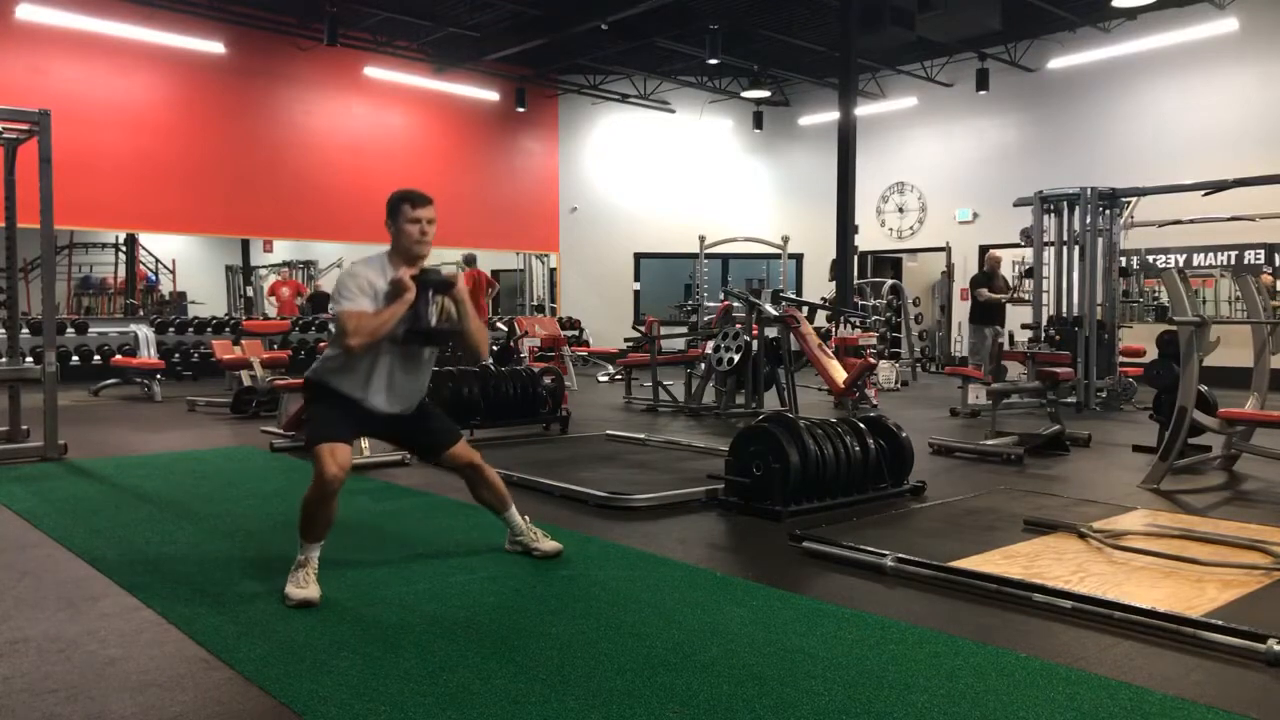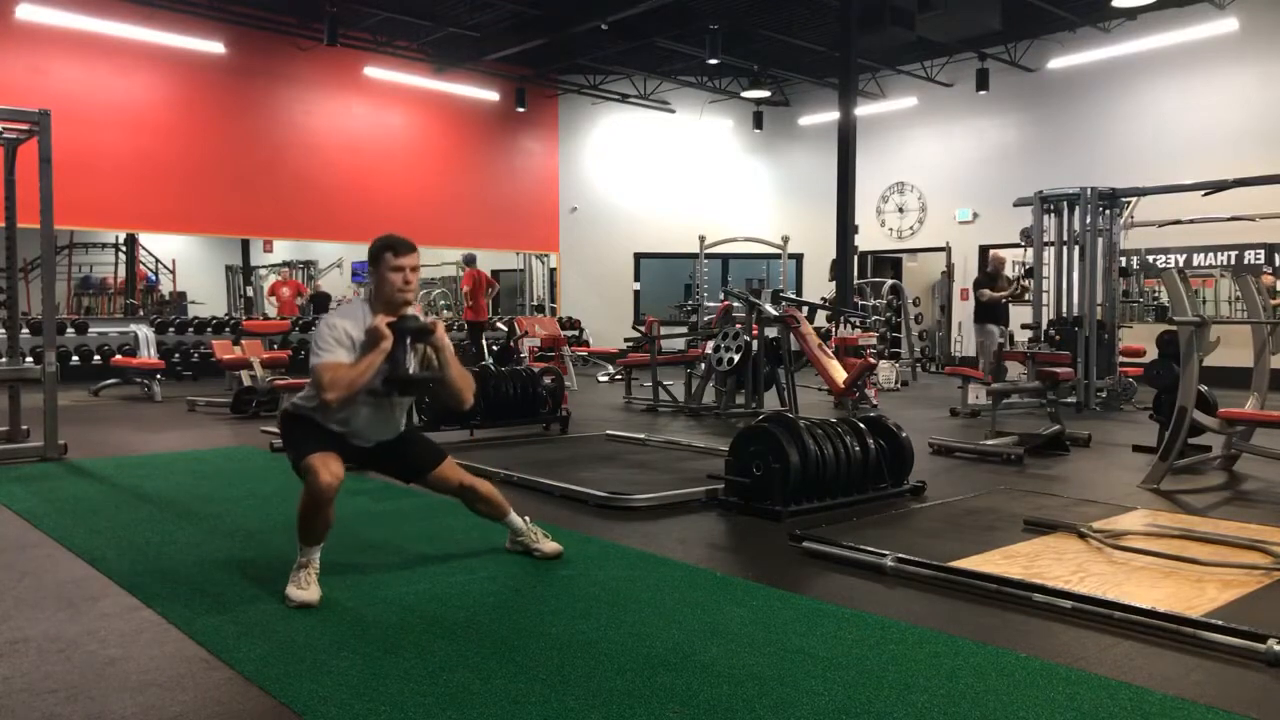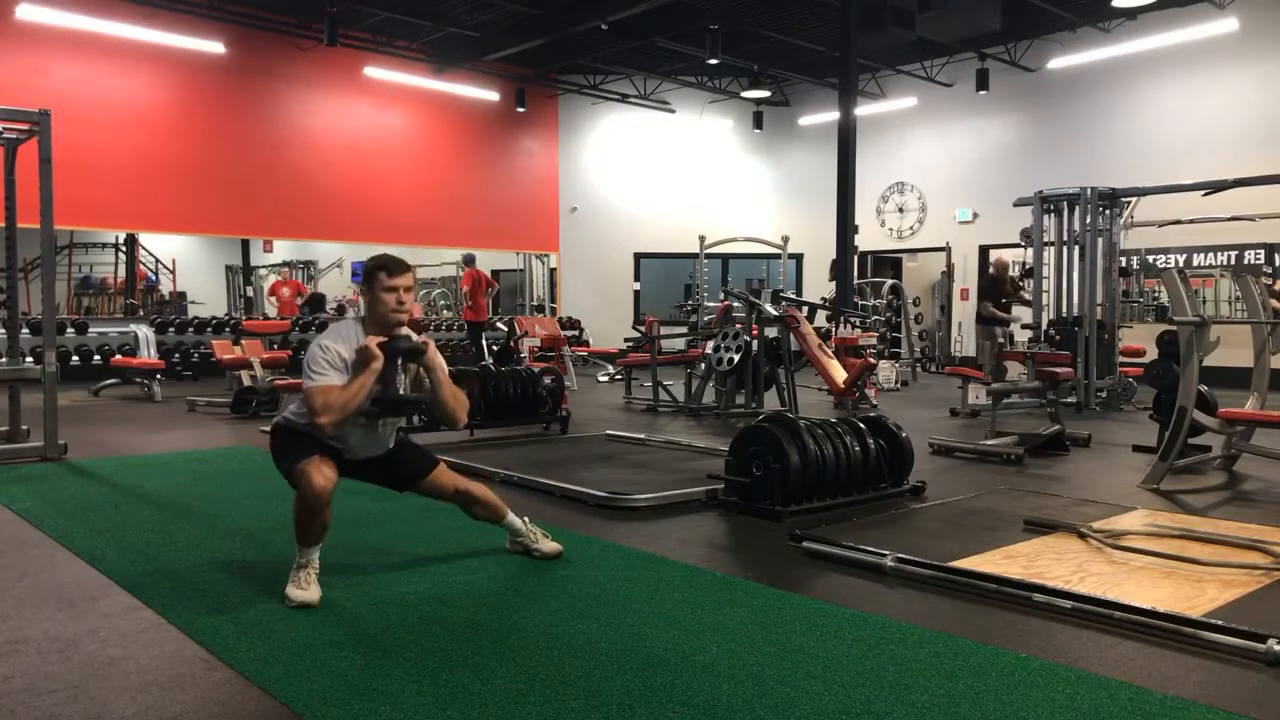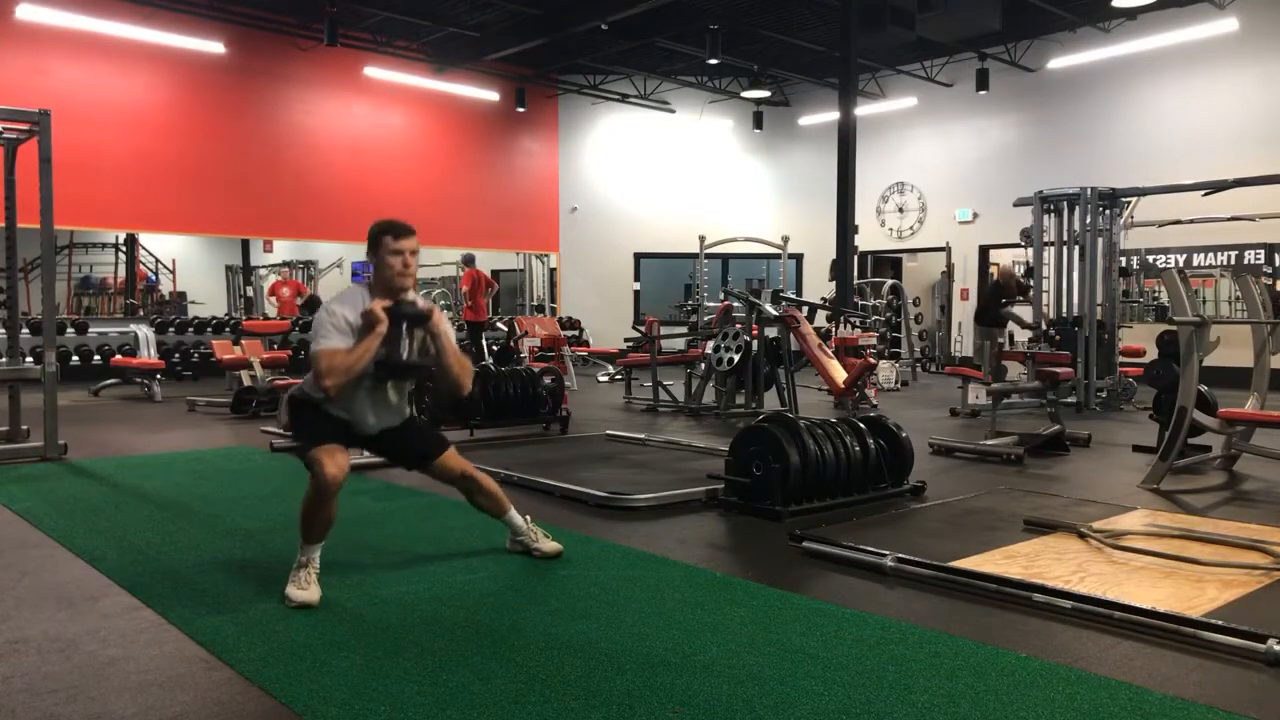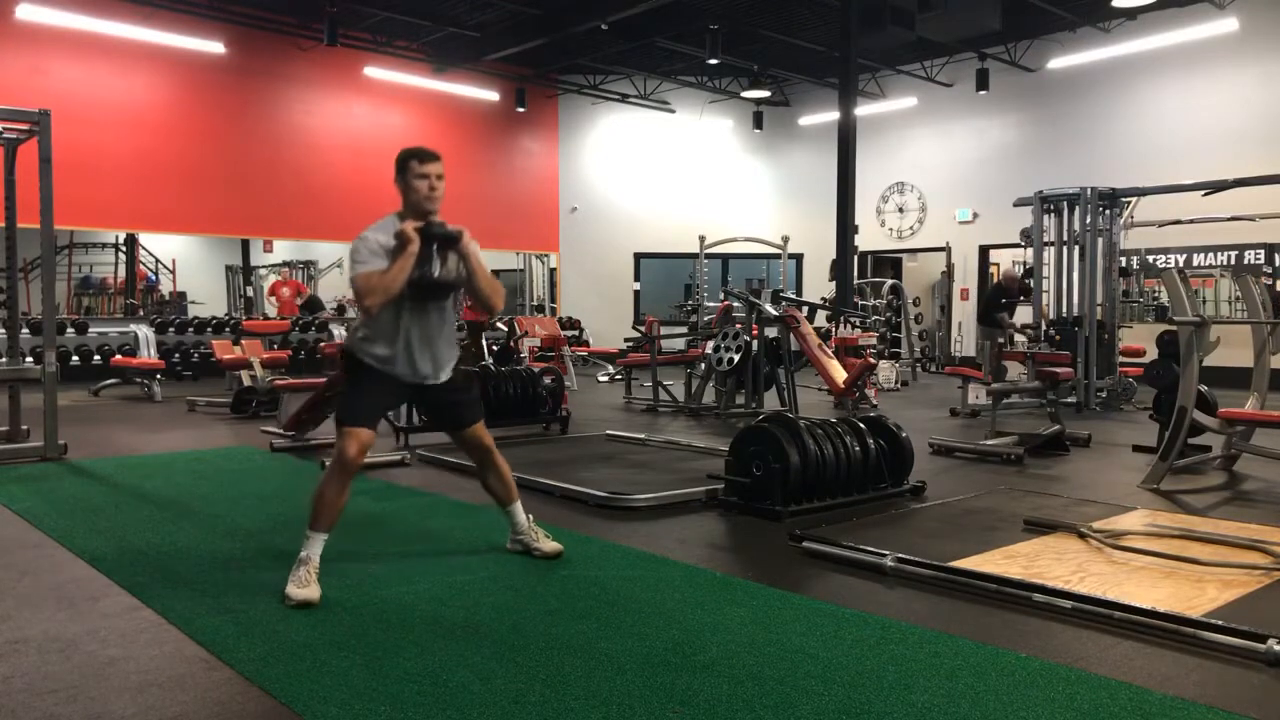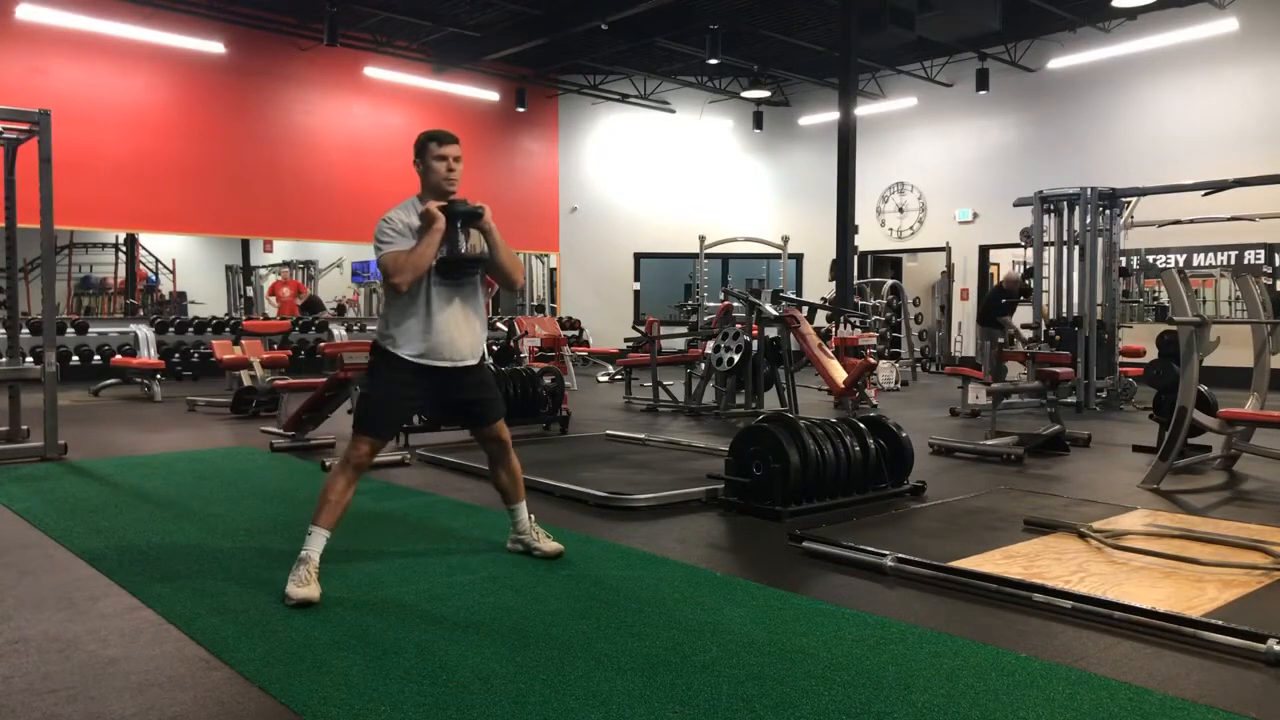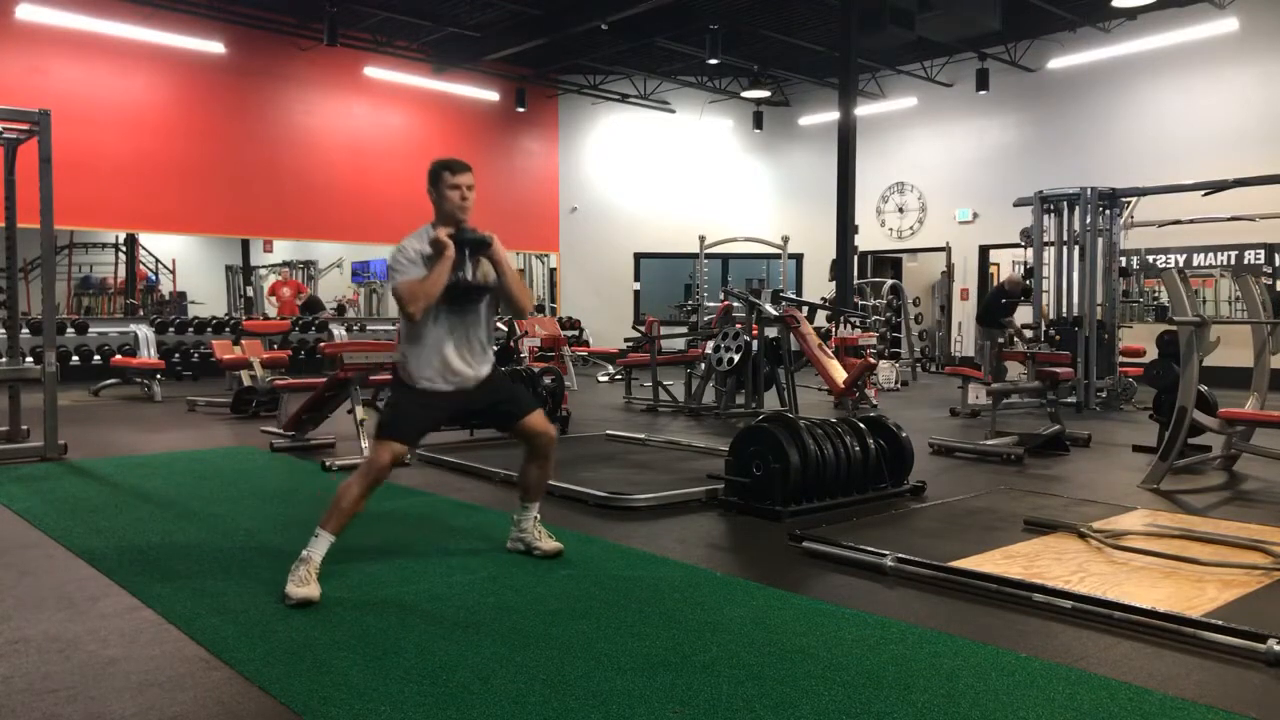
dt=0.4s
person 1, frame 1
right shoulder: (361, 275)
left elbow: (480, 350)
right elbow: (353, 338)
left wrist: (461, 300)
right wrist: (404, 299)
left hip: (404, 401)
right hip: (341, 394)
left knee: (470, 461)
right knee: (331, 472)
left ankle: (519, 531)
right ankle: (306, 561)
person 1, frame 2
right shoulder: (340, 324)
left elbow: (463, 400)
right elbow: (331, 394)
left wrist: (442, 348)
right wrist: (380, 347)
left hip: (385, 432)
right hip: (318, 424)
left knee: (462, 481)
right knee: (325, 480)
left ankle: (521, 532)
right ankle: (307, 563)
person 1, frame 3
left shoulder: (418, 348)
right shoulder: (332, 345)
left elbow: (457, 418)
right elbow: (324, 419)
left wrist: (434, 368)
right wrist: (371, 368)
left hip: (377, 444)
right hip: (306, 436)
left knee: (458, 487)
right knee: (318, 483)
left ankle: (520, 531)
right ankle: (306, 564)
person 1, frame 4
left shoulder: (426, 313)
right shoulder: (339, 311)
left elbow: (462, 386)
right elbow: (329, 382)
left wrist: (438, 333)
right wrist: (376, 332)
left hip: (389, 416)
right hip: (323, 410)
left knee: (463, 471)
right knee: (331, 473)
left ankle: (521, 531)
right ankle: (307, 563)
person 1, frame 5
left shoulder: (457, 239)
right shoulder: (375, 239)
left elbow: (494, 304)
right elbow: (370, 302)
left wrist: (467, 253)
right wrist: (409, 250)
left hip: (437, 366)
right hip: (376, 363)
left knee: (483, 446)
right knee: (349, 454)
left ankle: (522, 529)
right ankle: (308, 560)
person 1, frame 6
left shoulder: (475, 222)
right shoulder: (398, 220)
left elbow: (514, 282)
right elbow: (400, 279)
left wrist: (489, 230)
right wrist: (434, 228)
left hip: (464, 359)
right hip: (404, 360)
left knee: (500, 442)
right knee: (358, 455)
left ankle: (522, 530)
right ankle: (309, 558)
person 1, frame 7
left shoulder: (486, 248)
right shoulder: (412, 249)
left elbow: (523, 308)
right elbow: (413, 307)
left wrist: (498, 258)
right wrist: (445, 257)
left hip: (479, 375)
right hip: (424, 381)
left knee: (543, 436)
right knee: (379, 463)
left ankle: (525, 529)
right ankle: (310, 559)
